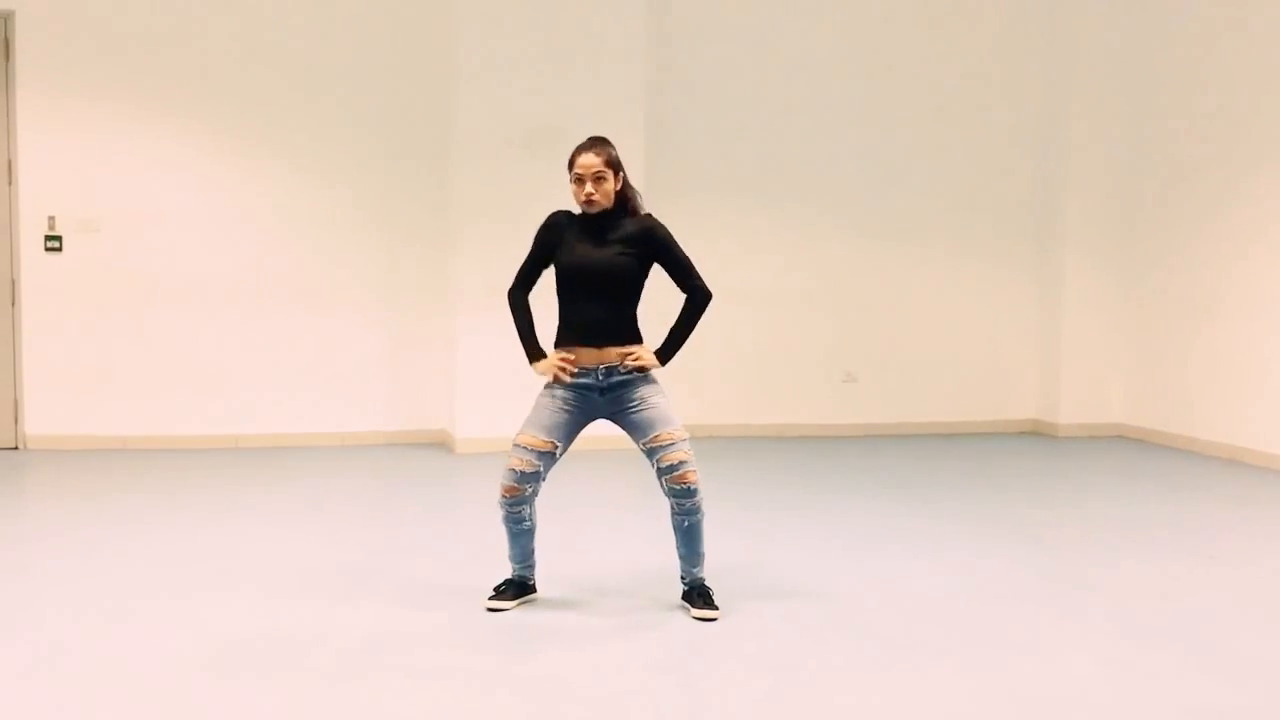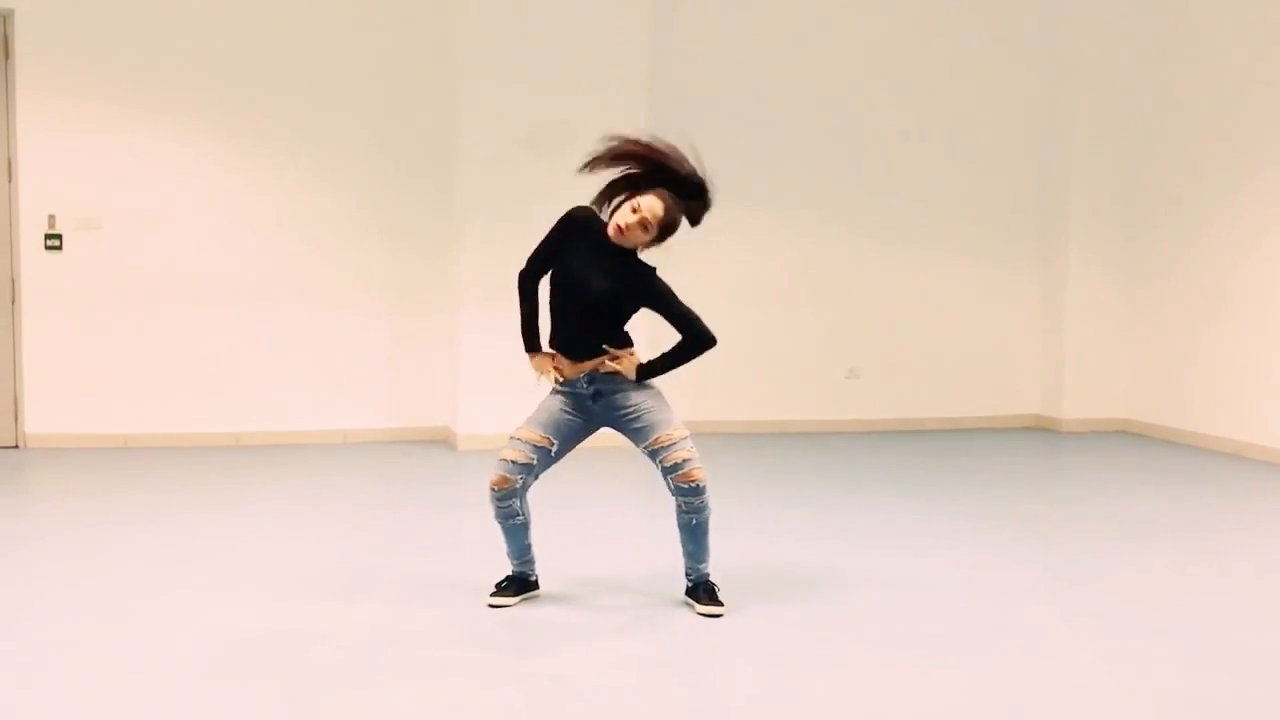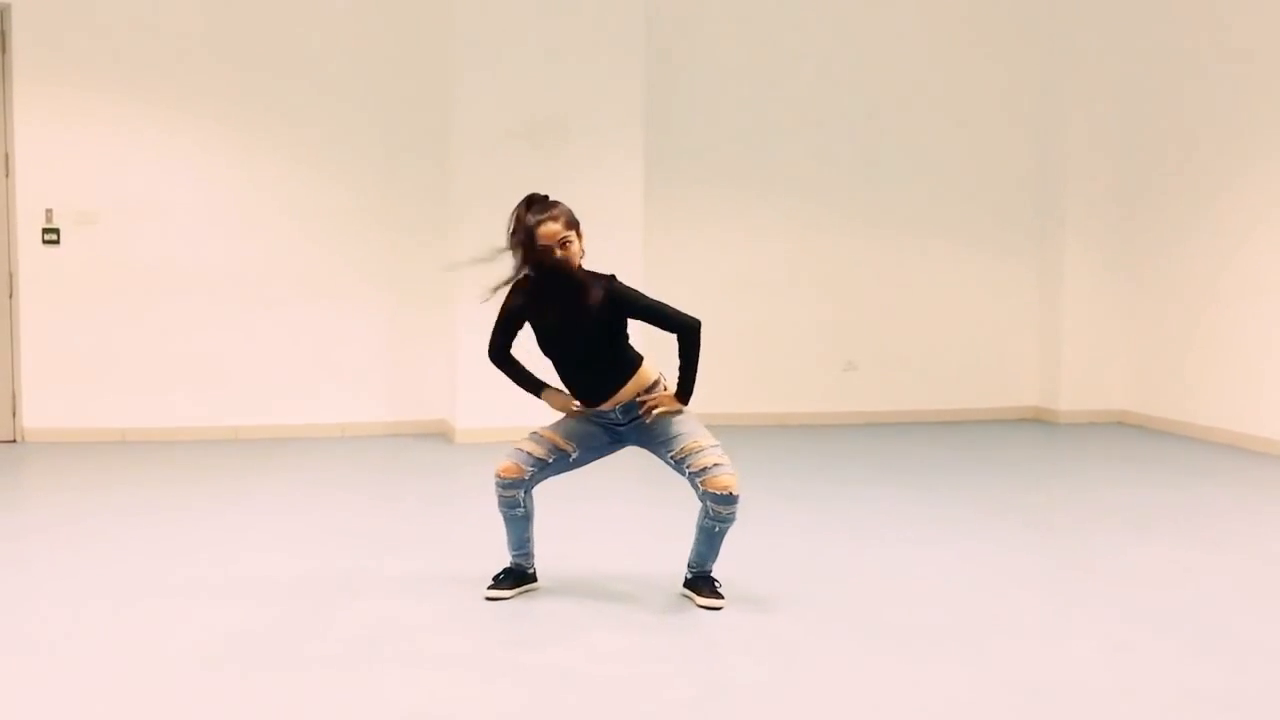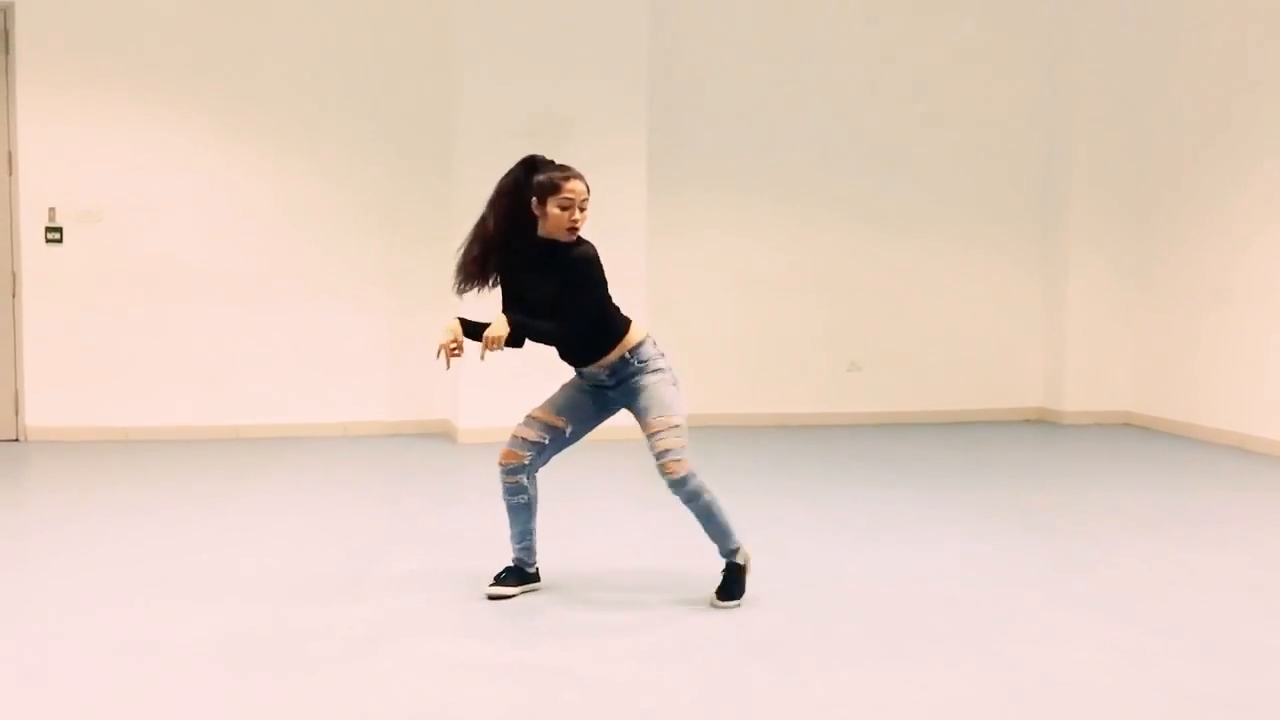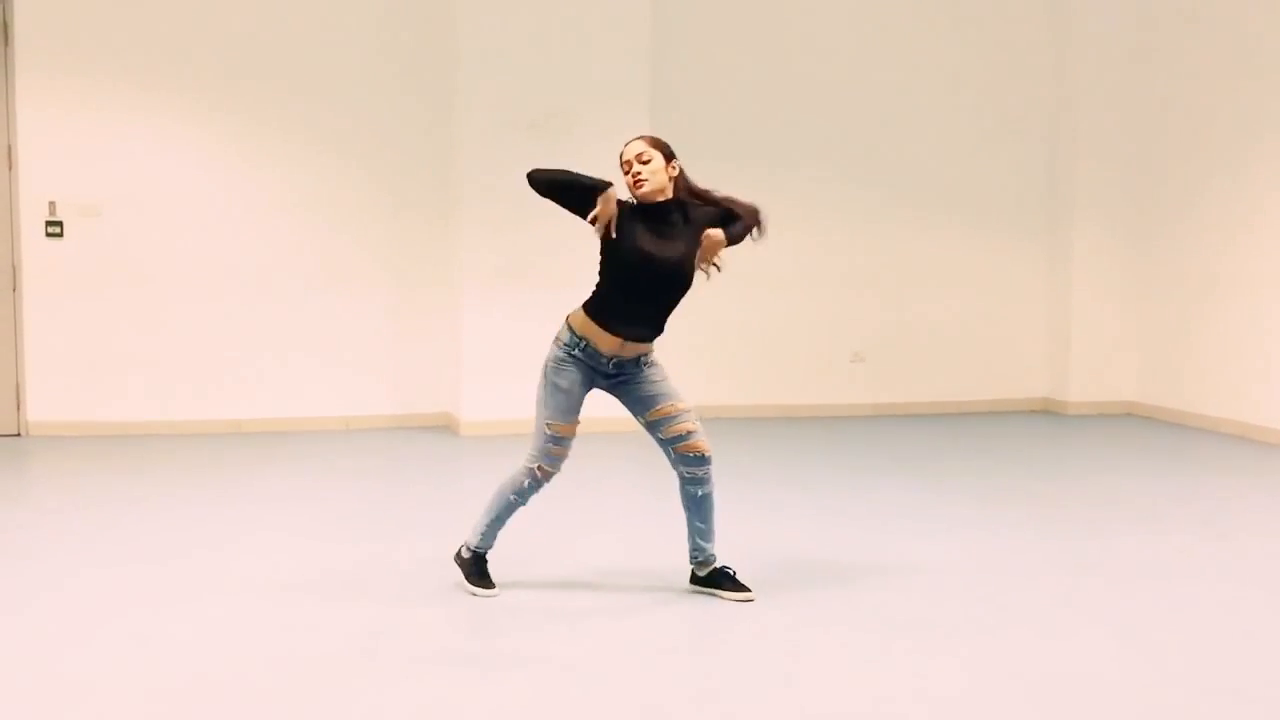
dt=1s
person 1, frame 1
left shoulder: (644, 231)
right shoulder: (558, 227)
left elbow: (699, 292)
right elbow: (518, 291)
left wrist: (662, 353)
right wrist: (535, 355)
left hip: (629, 380)
right hip: (568, 384)
left knee: (685, 481)
right knee: (514, 486)
left ankle: (694, 584)
right ankle: (522, 579)
person 1, frame 2
left shoulder: (644, 280)
right shoulder: (579, 227)
left elbow: (702, 337)
right elbow: (529, 276)
left wrist: (644, 369)
right wrist: (533, 350)
left hip: (622, 392)
right hip: (566, 393)
left knee: (691, 481)
right knee: (502, 484)
left ankle: (698, 581)
right ankle: (522, 576)
person 1, frame 3
left shoulder: (607, 292)
right shoulder: (527, 293)
left elbow: (688, 327)
right elbow: (498, 351)
left wrist: (683, 394)
right wrist: (544, 391)
left hip: (652, 410)
right hip: (593, 420)
left knee: (723, 489)
right knee: (510, 474)
left ankle: (698, 575)
right ankle: (522, 568)
person 1, frame 4
left shoulder: (580, 256)
right shoulder: (517, 259)
left elbow: (571, 332)
right elbow: (514, 329)
left wrist: (514, 327)
right wrist: (461, 327)
left hip: (639, 368)
right hip: (591, 382)
left knee: (676, 470)
right knee: (515, 458)
left ankle: (735, 560)
right ankle: (524, 566)
person 1, frame 5
left shoulder: (695, 221)
right shoulder: (618, 217)
left elbow: (748, 217)
right elbow: (539, 180)
left wrist: (722, 229)
right wrist: (598, 191)
left hip: (637, 365)
right hip: (577, 355)
left knee: (696, 454)
right knee: (543, 465)
left ankle: (704, 566)
right ankle: (473, 551)
